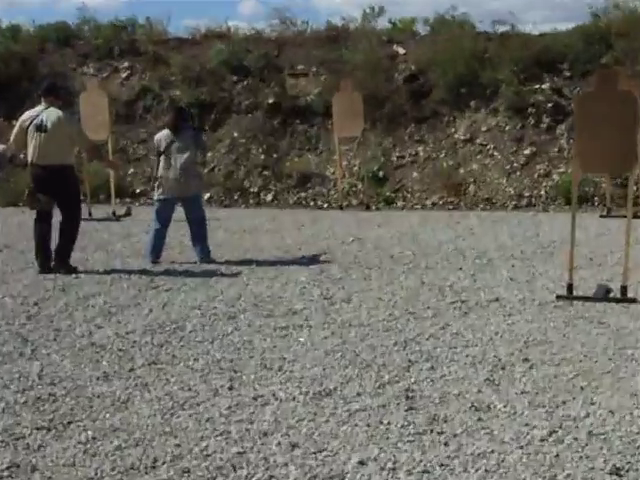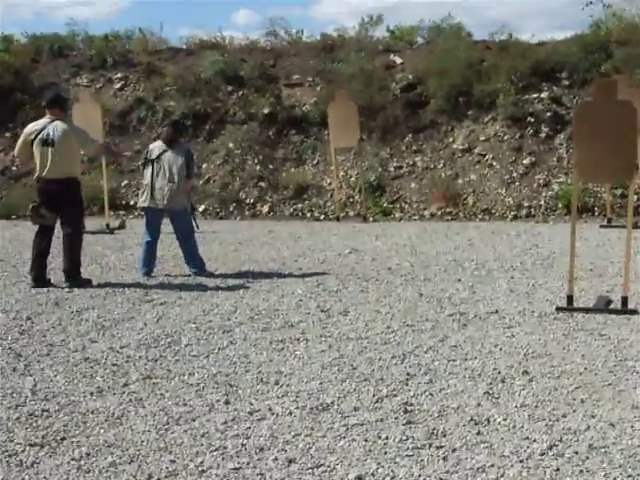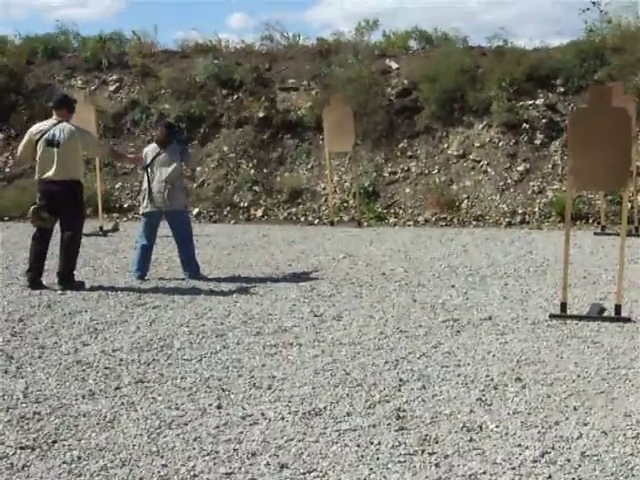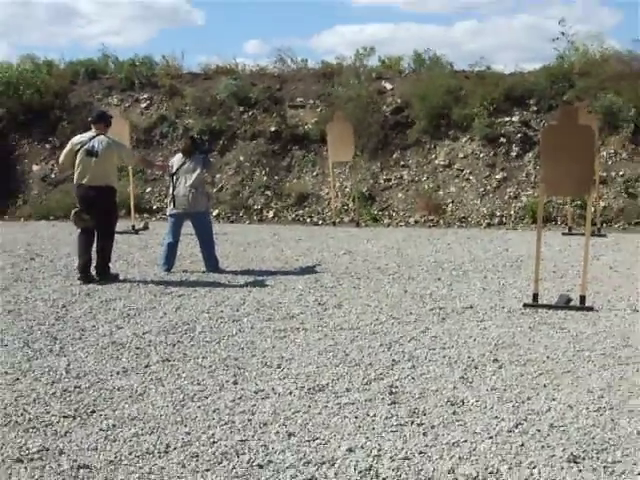
dt=0.7s
person 1, frame 1
left shoulder: (27, 117)
right shoulder: (64, 118)
left elbow: (14, 146)
right elbow: (86, 145)
right wrist: (106, 161)
left hip: (38, 171)
right hip: (61, 171)
left knee: (43, 216)
right knee: (71, 215)
left ankle: (43, 262)
right ankle: (61, 259)
person 1, frame 2
left shoulder: (31, 129)
right shoulder: (69, 130)
left elbow: (20, 157)
right elbow: (98, 148)
right wrist: (120, 155)
left hip: (44, 184)
right hip: (67, 185)
left knee: (44, 230)
right knee: (72, 230)
left ankle: (37, 276)
right ankle: (72, 276)
person 1, frame 3
left shoulder: (36, 130)
right shoulder: (76, 132)
left elbow: (22, 157)
right elbow: (105, 151)
right wrist: (127, 158)
left hip: (45, 186)
right hip: (69, 187)
left knee: (42, 232)
right knee: (70, 232)
left ankle: (33, 277)
right ankle: (65, 279)
person 1, frame 4
left shoulder: (77, 141)
right shoulder: (112, 145)
left elbow: (62, 164)
right elbow: (137, 160)
right wrist: (155, 166)
left hip: (83, 190)
right hip: (104, 191)
left knee: (86, 231)
right knee: (105, 232)
left ankle: (84, 271)
right ankle: (103, 272)
person 2, frame 1
left shoulder: (159, 137)
right shoulder: (192, 134)
left elbow: (158, 159)
right elbow: (203, 149)
left hip: (166, 186)
right hip: (189, 185)
left knee: (160, 223)
right knee: (197, 222)
left ankle: (153, 255)
right ankle: (203, 255)
person 2, frame 2
left shoulder: (153, 147)
right shoulder: (185, 151)
left elbow: (144, 168)
right elbow: (189, 178)
right wrist: (186, 194)
left hip: (153, 197)
right hip: (176, 199)
left knee: (150, 235)
right knee: (186, 236)
left ankle: (145, 269)
right ankle: (197, 268)
person 2, frame 3
left shoulder: (148, 150)
right shoulder: (179, 149)
left elbow: (145, 170)
right elbow: (188, 163)
left hip: (151, 200)
right hip: (175, 199)
left knee: (145, 238)
right knee: (184, 238)
left ankle: (139, 272)
right ankle: (192, 272)
person 2, frame 4
left shoulder: (175, 160)
right shoulder: (202, 159)
left elbow: (170, 174)
right elbow: (208, 169)
left hip: (177, 203)
right hip: (197, 202)
left knee: (172, 236)
right knee: (205, 236)
left ankle: (166, 266)
right ankle: (212, 266)
